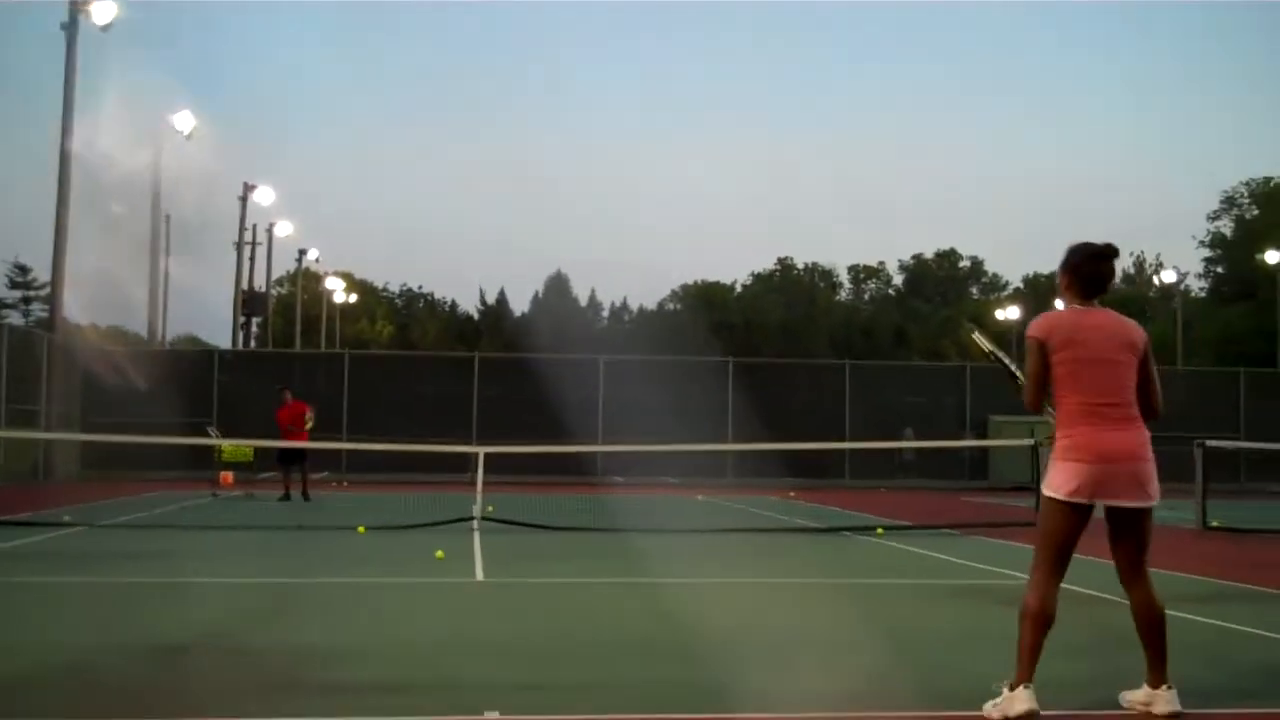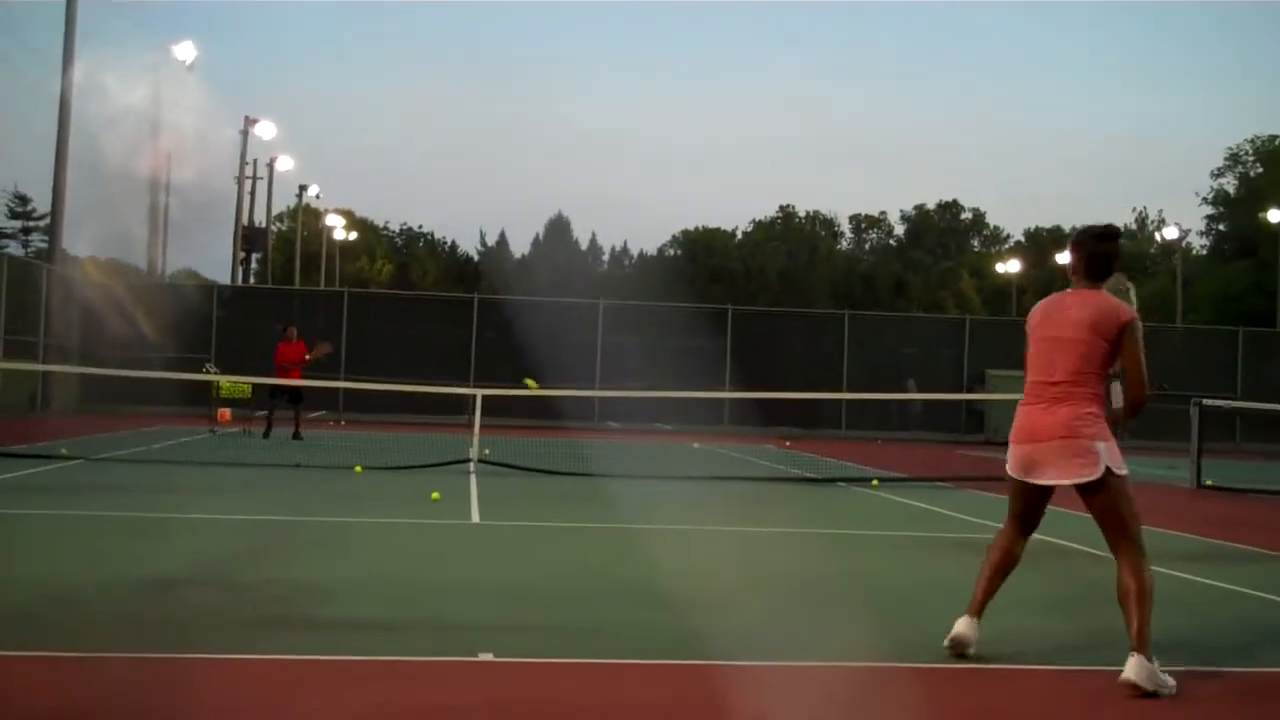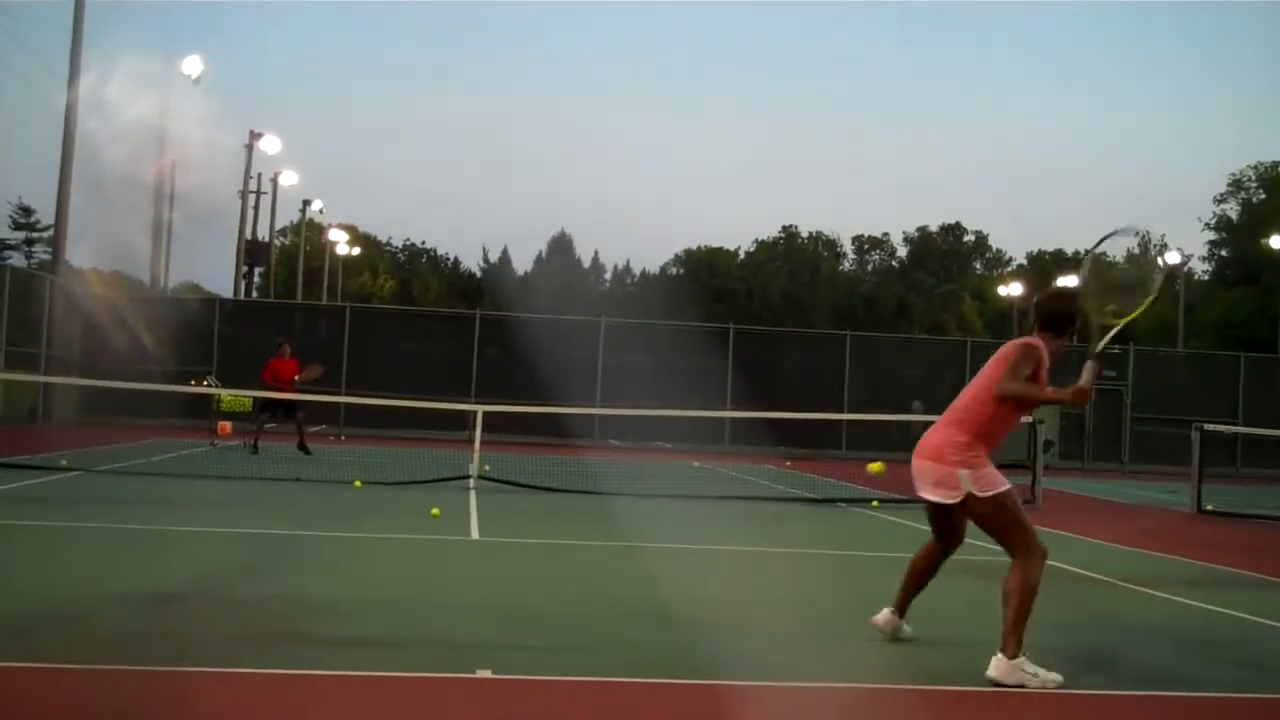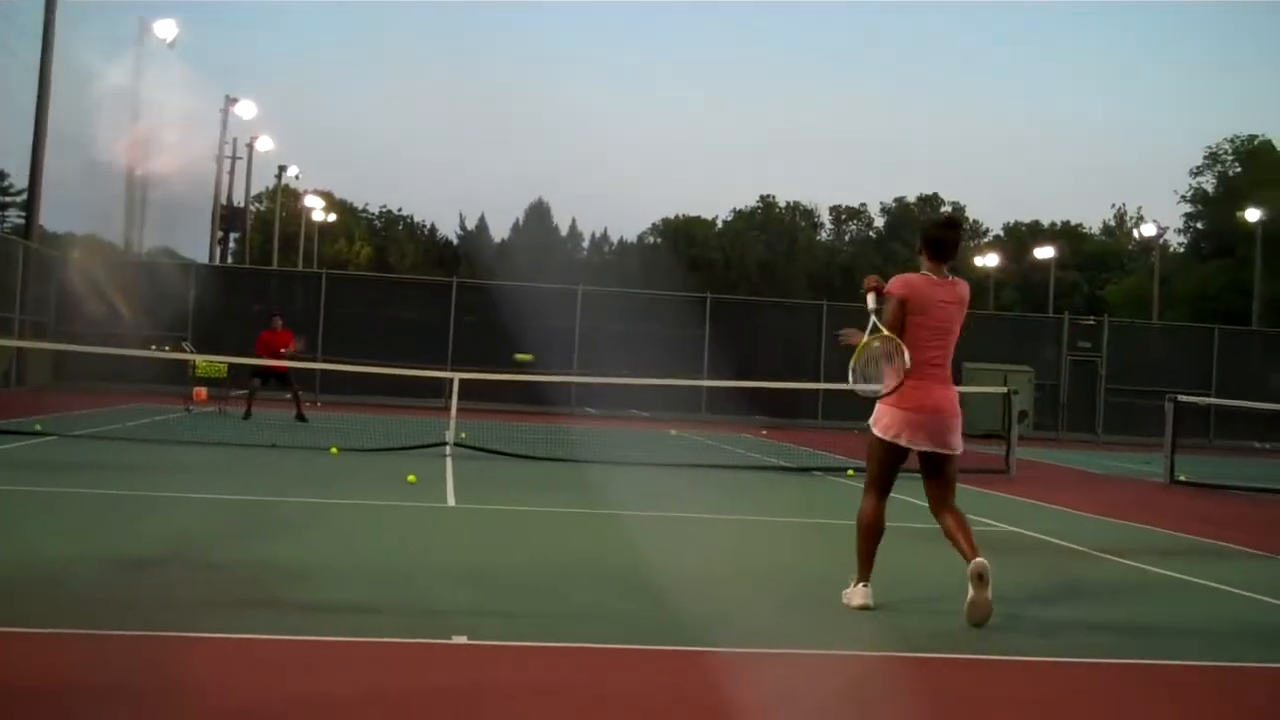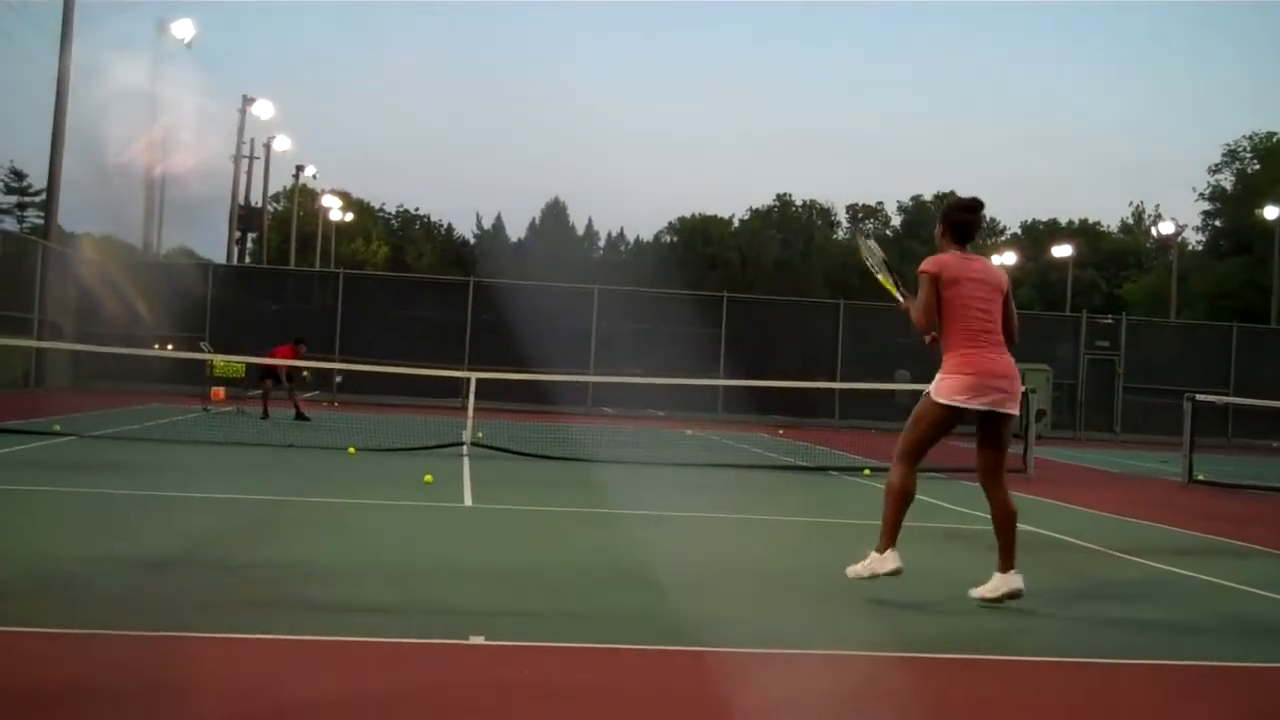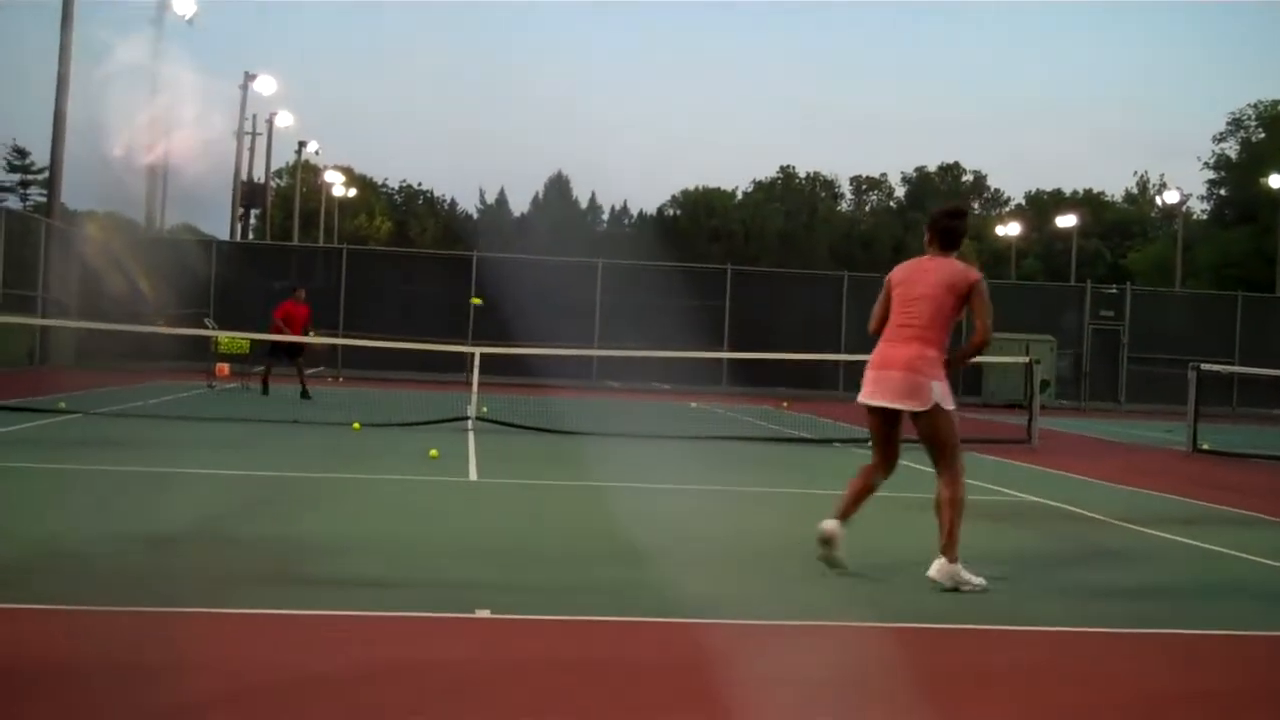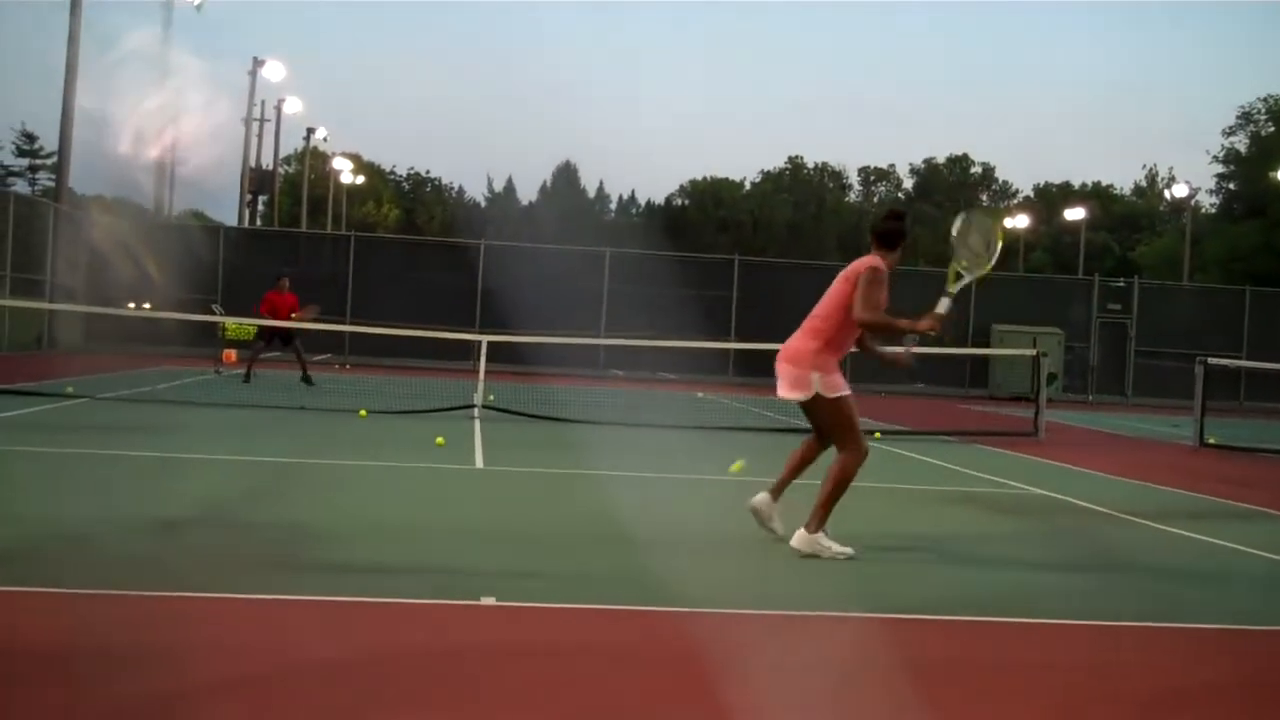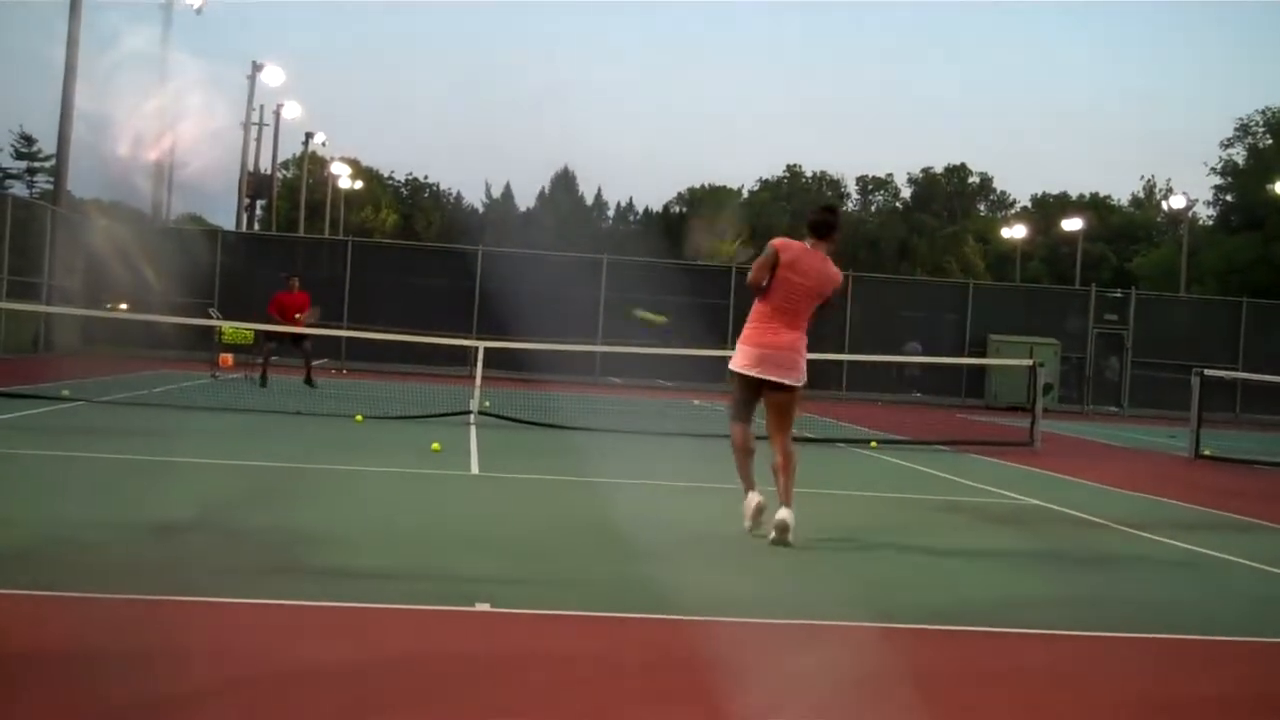
dt=0.5s
person 1, frame 1
left shoulder: (1045, 327)
right shoulder: (1133, 331)
left elbow: (1033, 402)
right elbow: (1153, 407)
left wrist: (1060, 400)
left hip: (1077, 459)
right hip: (1135, 459)
left knee: (1044, 576)
right knee: (1136, 579)
person 1, frame 2
left shoulder: (1039, 310)
right shoulder: (1121, 314)
right elbow: (1138, 391)
right wrist: (1122, 414)
left hip: (1029, 435)
right hip: (1083, 438)
left knee: (1015, 531)
right knee: (1130, 551)
left ankle: (969, 620)
right ankle: (1140, 657)
person 1, frame 3
left shoulder: (1019, 347)
right shoulder: (1032, 351)
right elbow: (1005, 391)
right wrist: (1061, 396)
left hip: (929, 454)
right hip: (958, 462)
left knee: (945, 541)
right knee: (1030, 555)
left ankle: (893, 614)
right ankle: (1008, 659)
person 1, frame 4
left shoulder: (901, 285)
right shoulder: (962, 292)
left wrist: (863, 339)
left hip: (900, 405)
right hip: (942, 409)
left knee: (874, 493)
right knee: (945, 505)
left ankle: (862, 585)
right ankle: (975, 562)
person 1, frame 5
left shoulder: (934, 266)
right shoulder: (997, 273)
left elbow: (923, 323)
right elbow: (1011, 335)
left wrist: (914, 308)
left hip: (961, 376)
right hip: (1003, 377)
left knee: (904, 458)
right knee: (993, 480)
left ankle: (886, 551)
right ankle: (1007, 573)
person 1, frame 6
left shoulder: (899, 272)
right shoulder: (970, 276)
left elbow: (875, 326)
right elbow: (982, 336)
right wrist: (954, 361)
left hip: (881, 369)
right hip: (923, 374)
left knee: (882, 463)
right knee: (949, 469)
left ankle: (835, 523)
right ankle: (948, 561)
person 1, frame 7
left shoulder: (861, 267)
right shoulder: (874, 270)
right elbow: (862, 318)
left wrist: (883, 356)
right wrist: (913, 327)
left hip: (792, 359)
right hip: (813, 366)
left knee: (824, 436)
right knee: (853, 450)
left ankle: (769, 498)
right ankle: (810, 533)
person 1, frame 8
left shoulder: (781, 246)
right shoulder: (834, 277)
left elbow: (754, 281)
left wrist: (767, 289)
left hip: (753, 346)
right hip: (787, 354)
left knee: (740, 421)
right knee: (780, 438)
left ankle: (751, 494)
right ankle: (785, 508)
